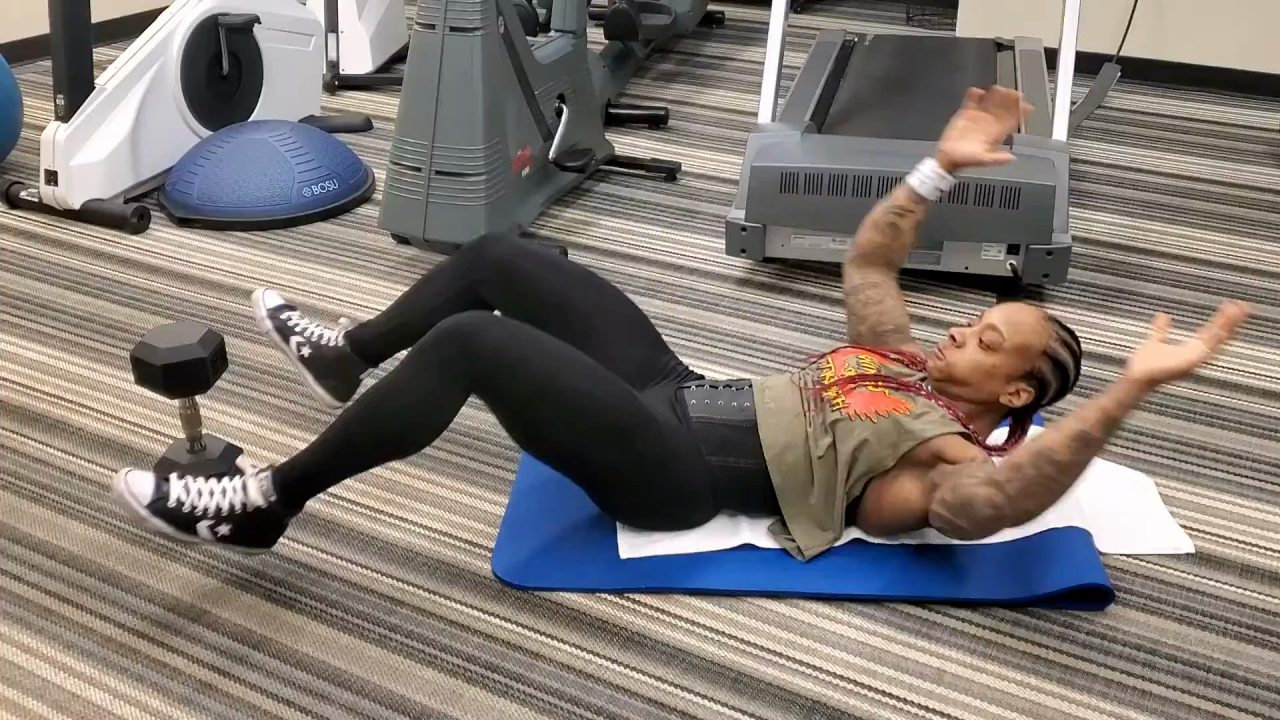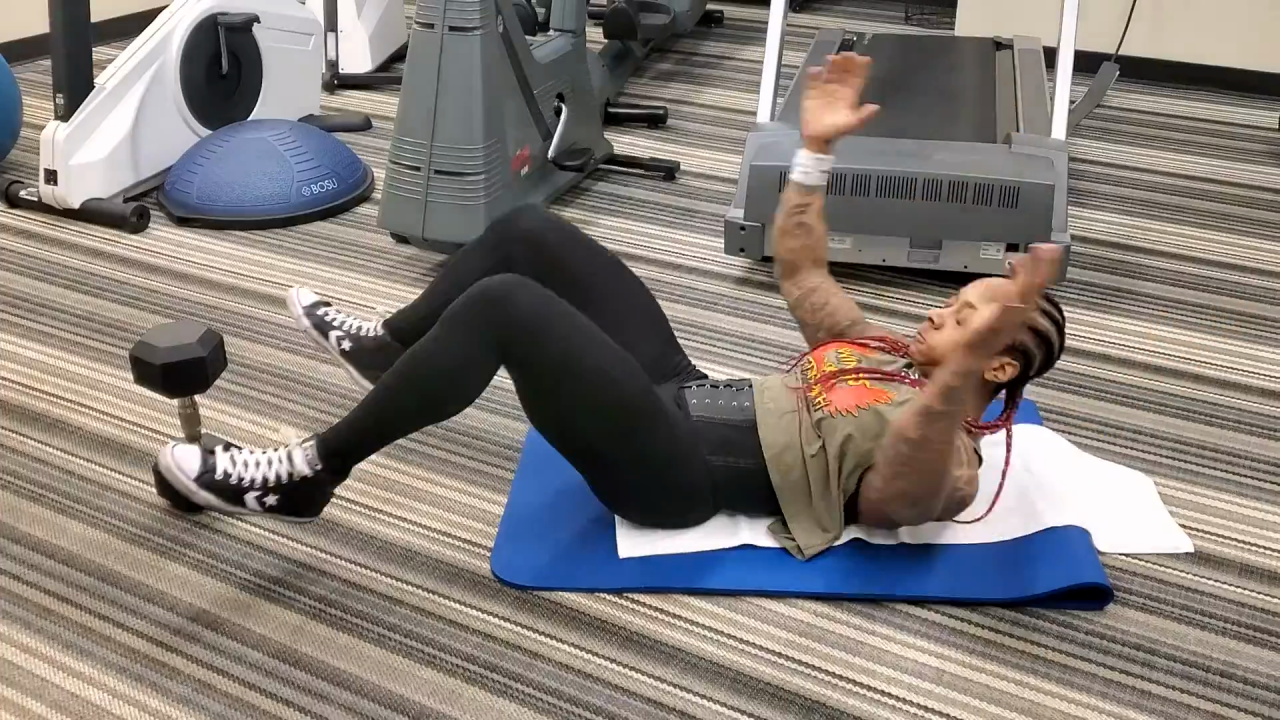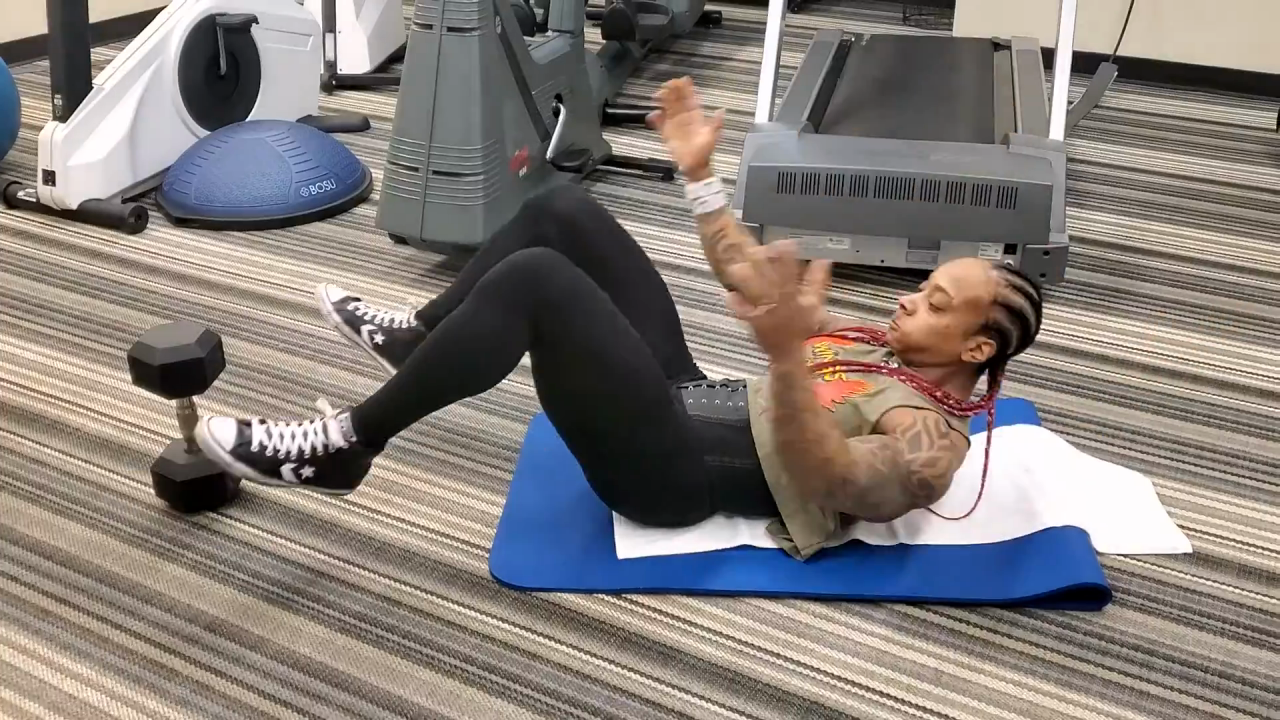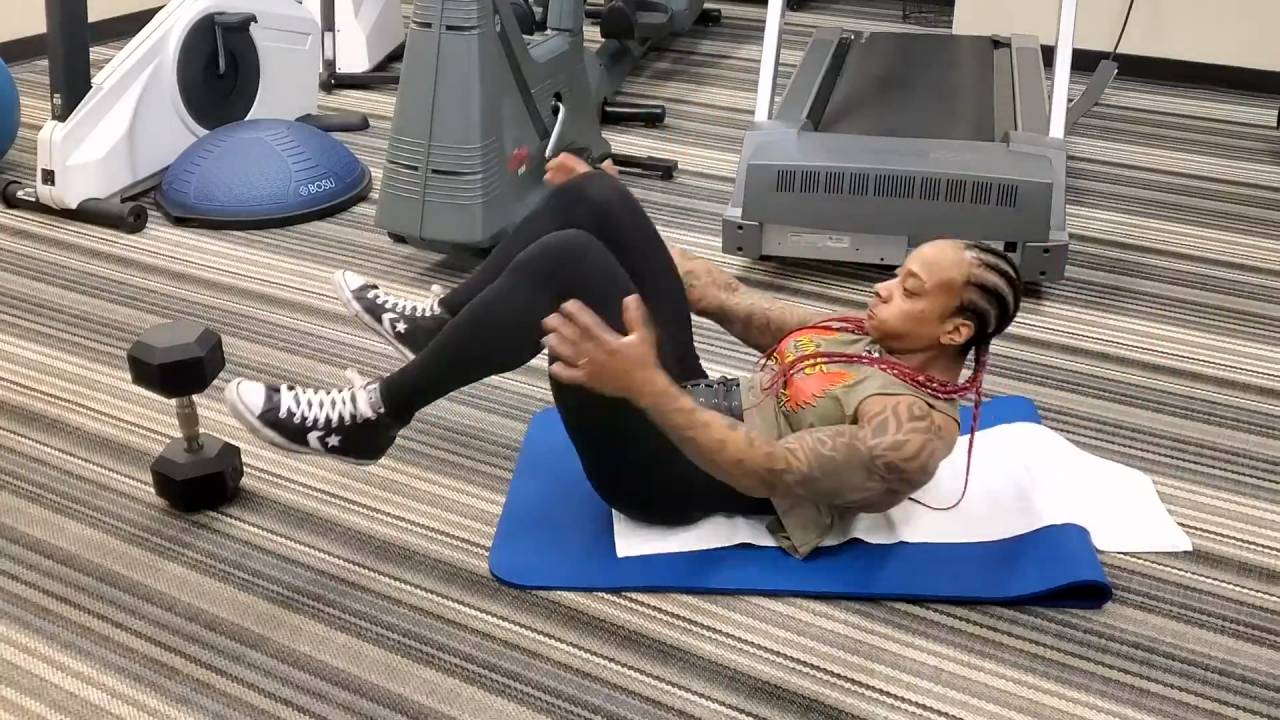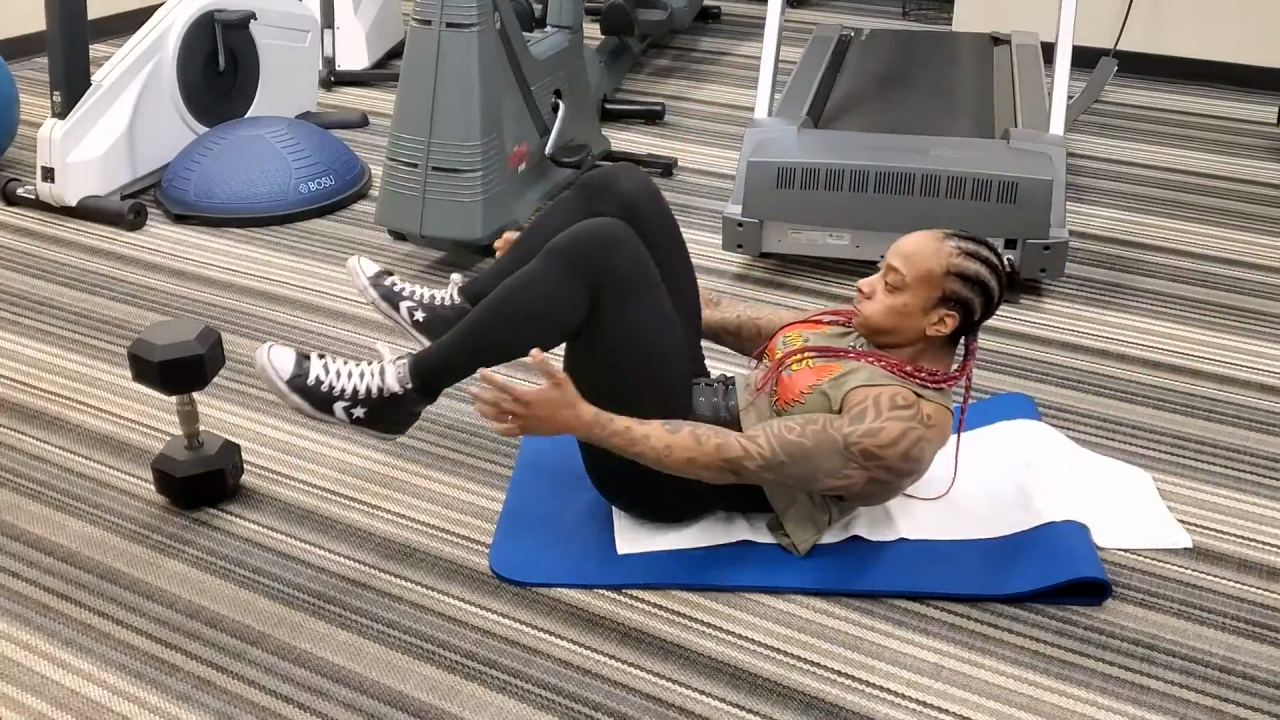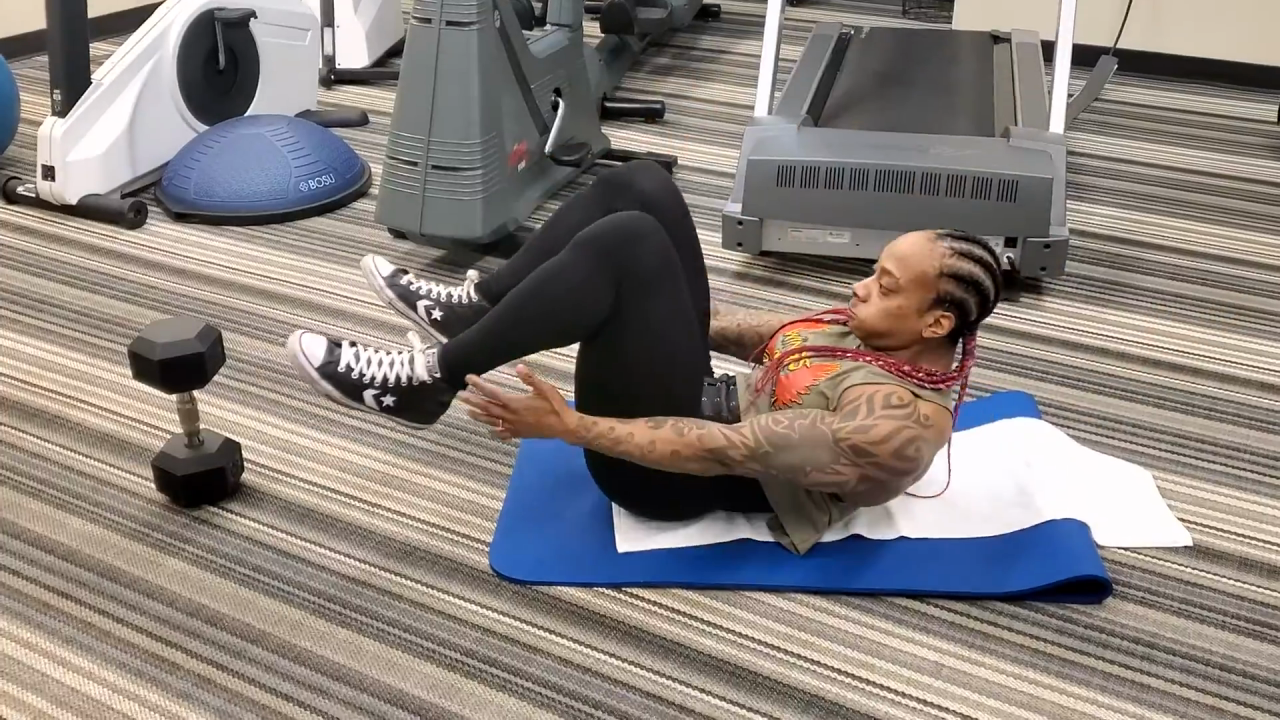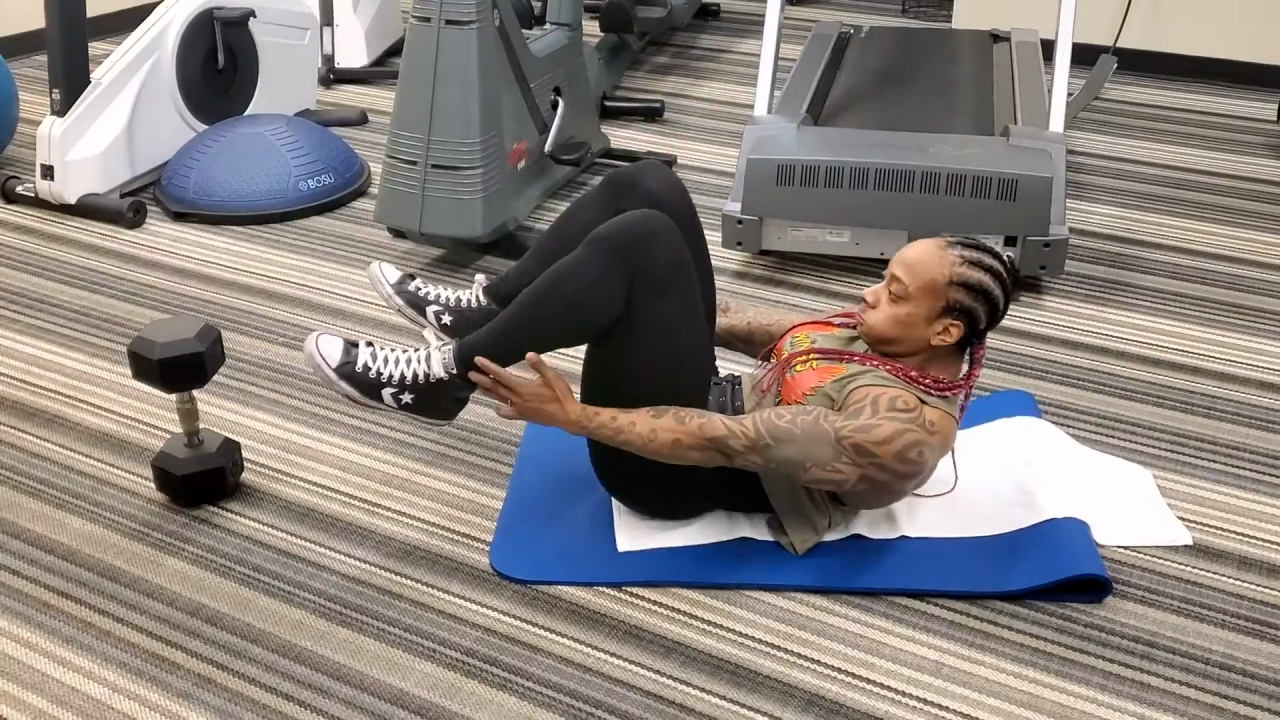
dt=0.1s
person 1, frame 1
left shoulder: (957, 468)
right shoulder: (912, 365)
left elbow: (1008, 495)
right elbow: (868, 265)
left wrist: (1128, 389)
right wrist: (944, 166)
left hip: (674, 471)
right hip: (683, 394)
left knee: (474, 338)
right knee: (496, 255)
left ankle: (266, 501)
right ankle: (346, 354)
person 1, frame 2
left shoulder: (939, 465)
right shoulder: (888, 350)
left elbow: (919, 469)
right elbow: (796, 271)
left wrist: (963, 360)
right wrist: (817, 147)
left hip: (657, 456)
right hip: (673, 391)
left knee: (499, 306)
right knee: (532, 232)
left ankle: (304, 477)
right ankle: (381, 349)
person 1, frame 3
left shoulder: (926, 450)
right shoulder: (892, 354)
left elbow: (818, 479)
right elbow: (744, 273)
left wrist: (787, 351)
right wrist: (698, 174)
left hip: (669, 474)
right hip: (690, 404)
left knee: (531, 282)
right knee: (561, 218)
left ankle: (341, 447)
right ankle: (409, 342)
person 1, frame 4
left shoulder: (911, 433)
right shoulder: (878, 337)
left elbow: (762, 471)
right elbow: (715, 292)
left wrist: (642, 385)
right wrist: (605, 207)
left hip: (664, 472)
right hip: (691, 401)
left knee: (562, 262)
right knee: (595, 202)
left ankle: (370, 413)
right ankle: (433, 322)
person 1, frame 5
left shoulder: (901, 426)
right shoulder: (874, 335)
left elbow: (745, 461)
right elbow: (723, 314)
left wrist: (583, 421)
left hip: (663, 476)
right hip: (690, 403)
left knee: (600, 246)
right knee: (622, 189)
left ankle: (398, 389)
right ankle: (455, 311)
person 1, frame 6
left shoulder: (899, 425)
right shoulder: (875, 334)
left elbow: (733, 452)
right elbow: (726, 322)
left wrist: (570, 427)
left hip: (667, 470)
left knee: (630, 238)
right knee: (640, 187)
left ankle: (426, 378)
right ankle: (472, 308)
person 1, frame 7
left shoulder: (903, 431)
right shoulder: (882, 338)
left elbow: (737, 444)
right elbow: (729, 315)
left wrist: (574, 415)
left hip: (668, 471)
left knee: (642, 237)
right knee: (649, 188)
left ankle: (440, 376)
right ankle: (480, 310)
